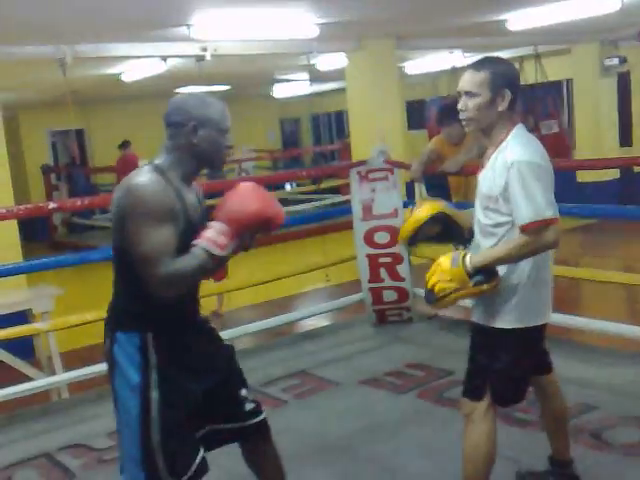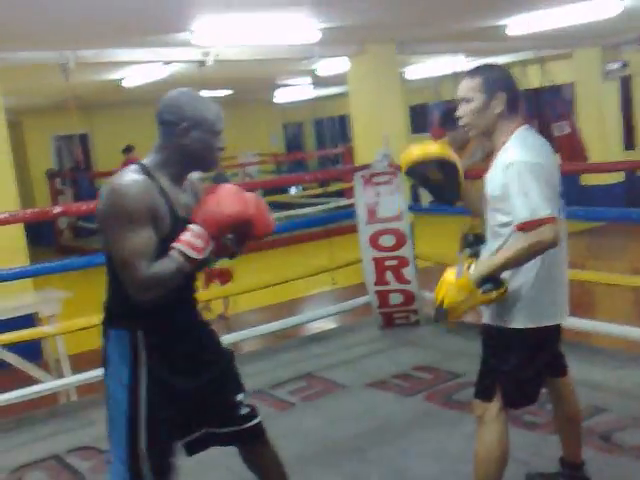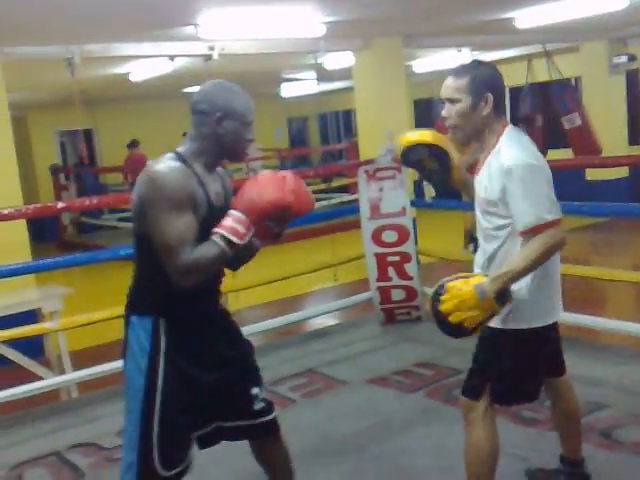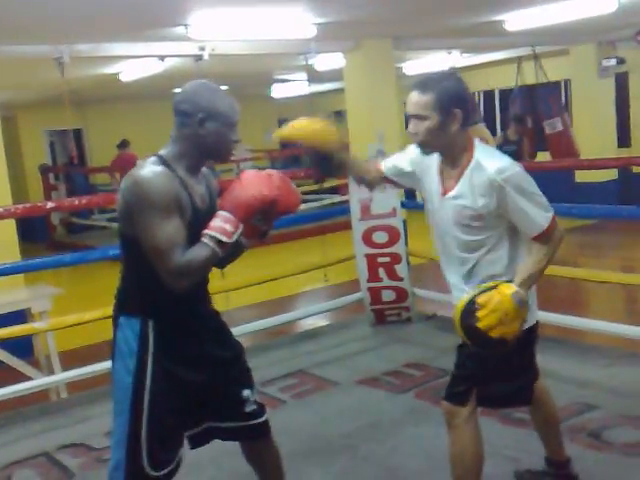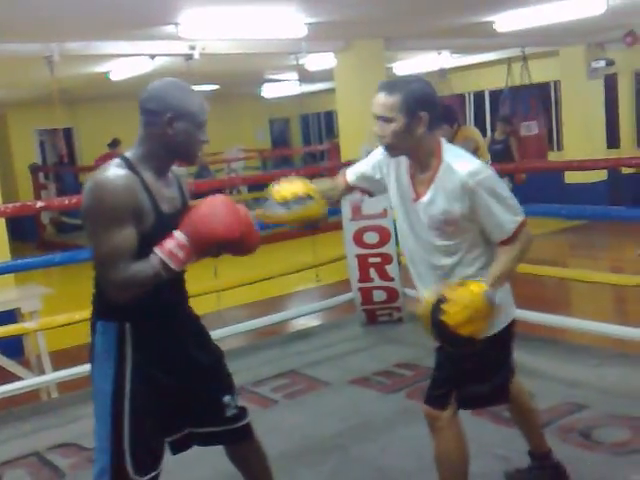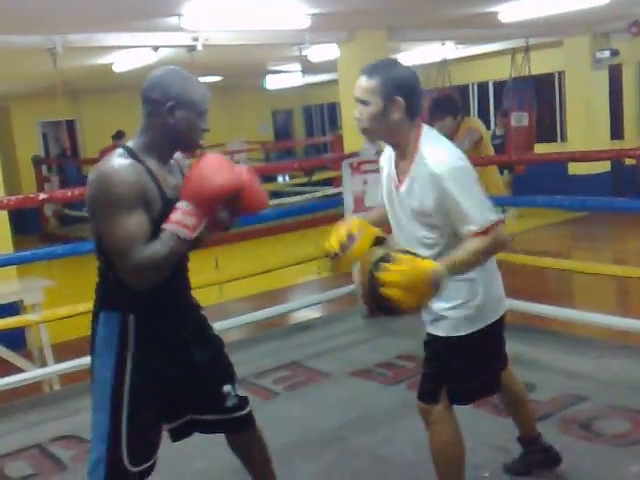
dt=0.2s
person 1, frame 1
left shoulder: (520, 158)
right shoulder: (502, 149)
left elbow: (544, 234)
left wrist: (471, 262)
left hip: (507, 305)
right hip: (519, 301)
left knee: (476, 405)
right knee: (541, 378)
person 1, frame 2
left shoulder: (519, 157)
right shoulder: (525, 146)
left elbow: (544, 234)
right elbow: (500, 213)
left wrist: (477, 273)
left hip: (519, 305)
right hip: (540, 299)
left knee: (488, 407)
right knee: (556, 380)
person 1, frame 3
left shoulder: (514, 161)
right shoulder: (496, 150)
left elbow: (552, 236)
right elbow: (495, 204)
left wrist: (493, 285)
left hip: (514, 307)
right hip: (534, 301)
left knee: (476, 404)
right knee: (553, 378)
person 1, frame 4
left shoulder: (499, 173)
right shoulder: (424, 158)
left elbow: (550, 235)
right elbow: (373, 174)
left wrist: (517, 290)
right wrist: (332, 154)
left knee: (458, 409)
right knee: (526, 386)
person 1, frame 5
left shoulder: (469, 175)
right shoulder: (388, 160)
left elbow: (517, 238)
right elbow: (341, 183)
left wrist: (486, 287)
right wrist: (305, 193)
left hip: (477, 315)
left knee: (440, 411)
right knee: (504, 384)
person 1, frame 6
left shoulder: (441, 165)
right shoulder: (393, 153)
left elbow: (491, 236)
right elbow: (395, 208)
left wrist: (435, 271)
right wrist: (359, 225)
left hip: (462, 307)
right hip: (463, 300)
left knee: (433, 404)
right knee: (495, 374)
person 2, frame 1
left shoulder: (187, 188)
right shoulder: (146, 189)
right elbow: (165, 283)
left wrist: (235, 231)
right wrist: (223, 231)
left hip: (187, 330)
right hip: (144, 342)
left knee: (252, 424)
person 2, frame 2
left shoulder: (186, 187)
right shoulder: (130, 190)
right elbow: (143, 286)
left wrist: (231, 237)
right wrist: (201, 233)
left hip: (187, 330)
right hip: (139, 342)
left knee: (248, 428)
person 2, frame 3
left shoulder: (217, 177)
right shoulder: (165, 177)
right elbow: (184, 271)
left wrist: (271, 225)
right wrist: (241, 218)
left hip: (209, 320)
right hip: (161, 329)
left knee: (262, 420)
person 2, frame 4
left shoulder: (203, 177)
right shoulder: (150, 181)
right elbow: (178, 273)
left wrist: (257, 222)
right wrist: (231, 216)
left hip: (198, 320)
right hip: (149, 331)
left knee: (253, 421)
person 2, frame 5
left shoulder: (172, 178)
right shoulder: (113, 185)
right elbow: (118, 286)
left wrist: (222, 232)
right wrist: (184, 243)
left hip: (177, 324)
right hip: (127, 336)
left knee: (235, 424)
person 2, frame 6
left shoulder: (174, 165)
right shoulder: (118, 175)
right elbow: (137, 271)
left wrist: (221, 208)
right wrist: (192, 210)
left hip: (180, 313)
right hip: (130, 326)
left knee: (237, 413)
